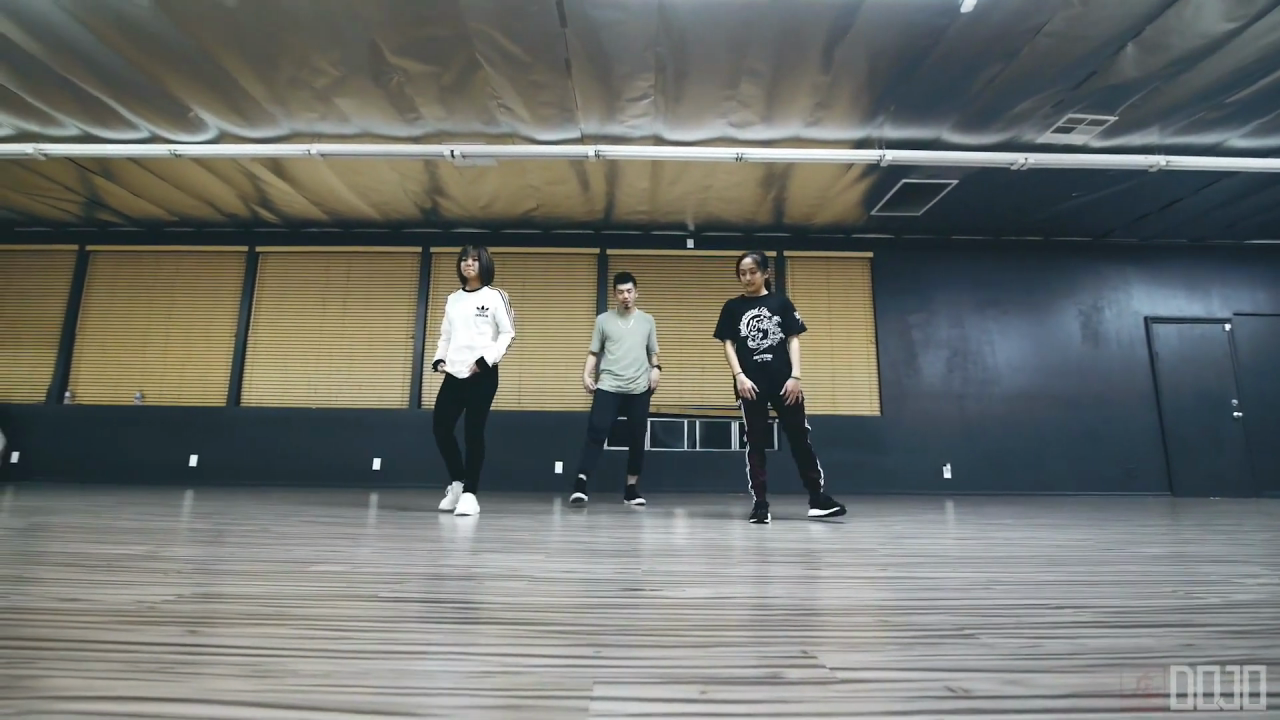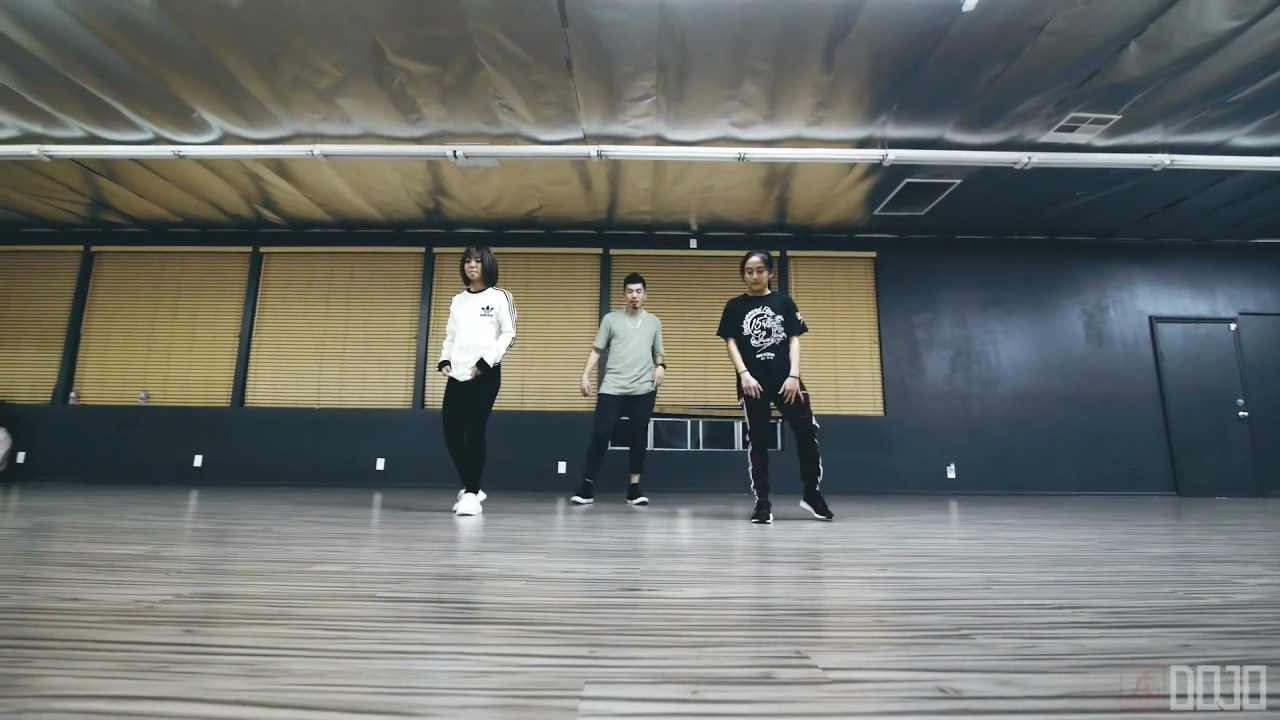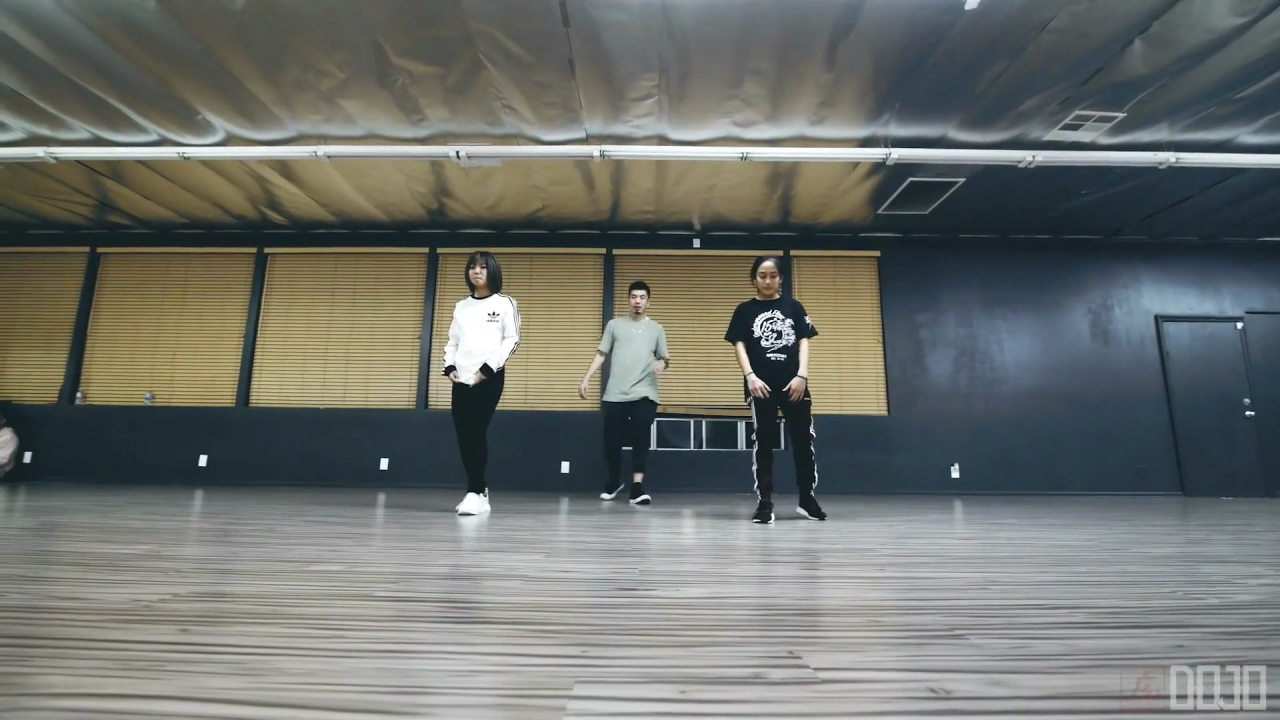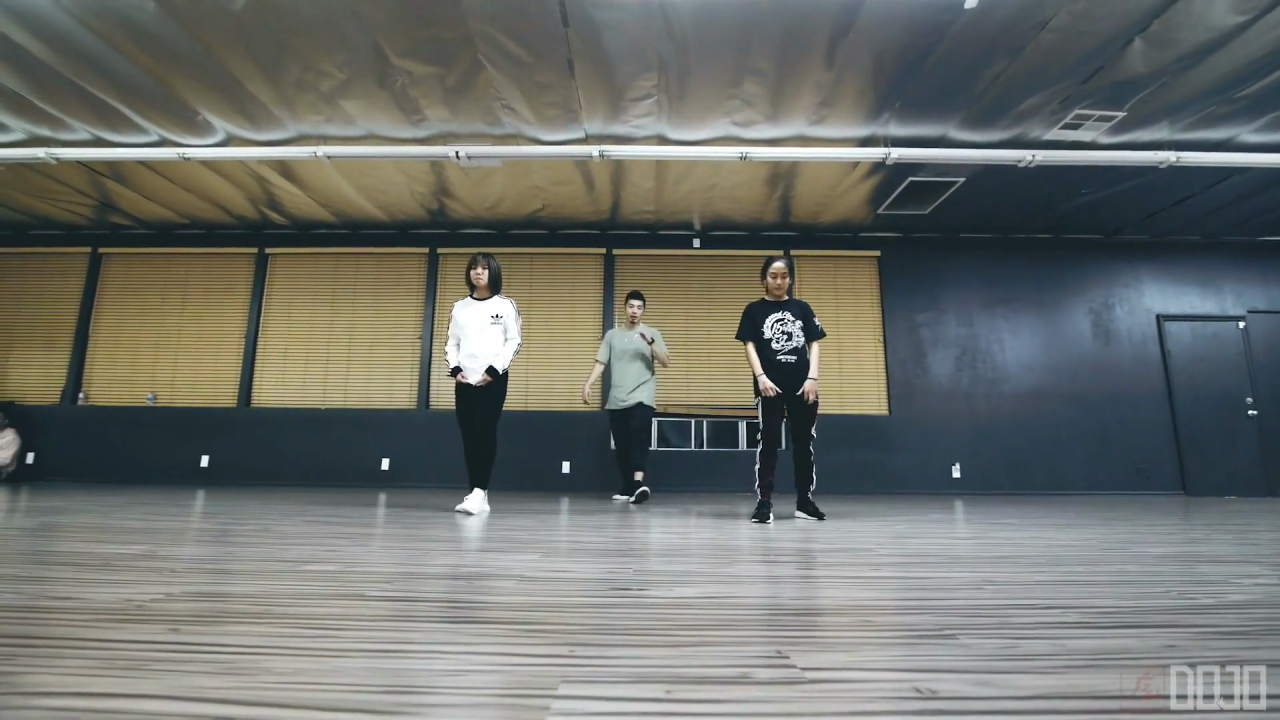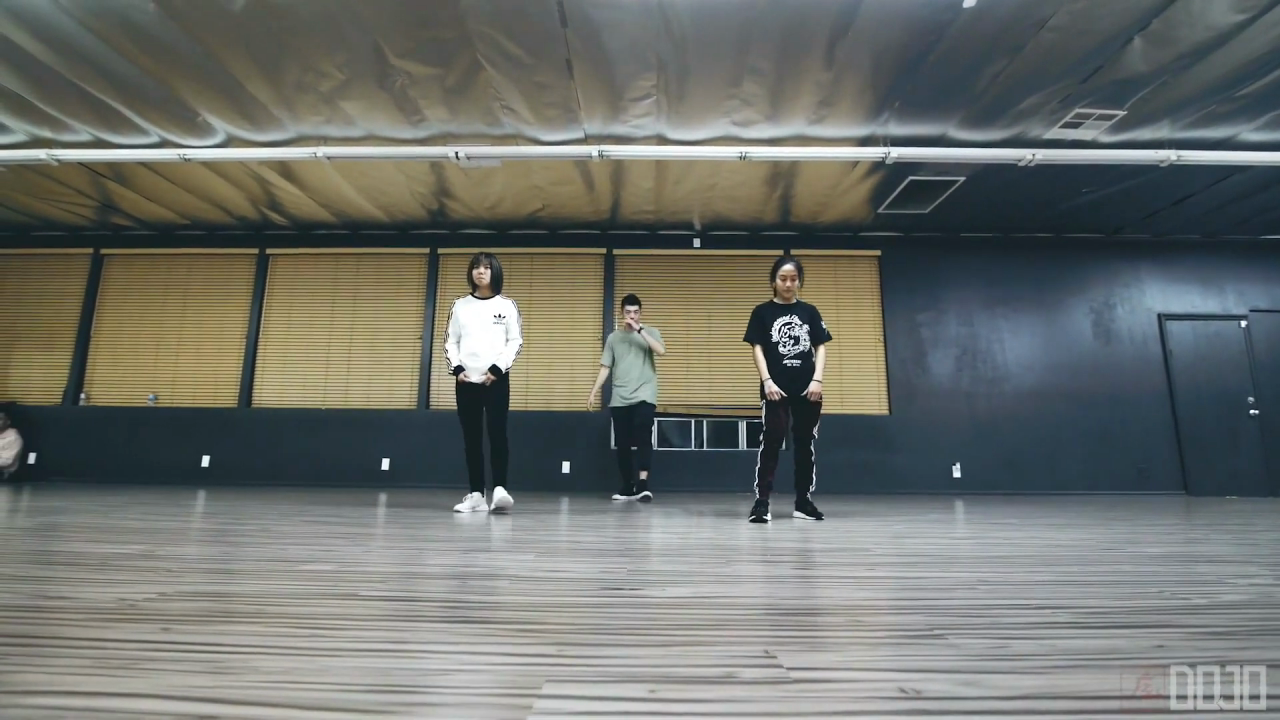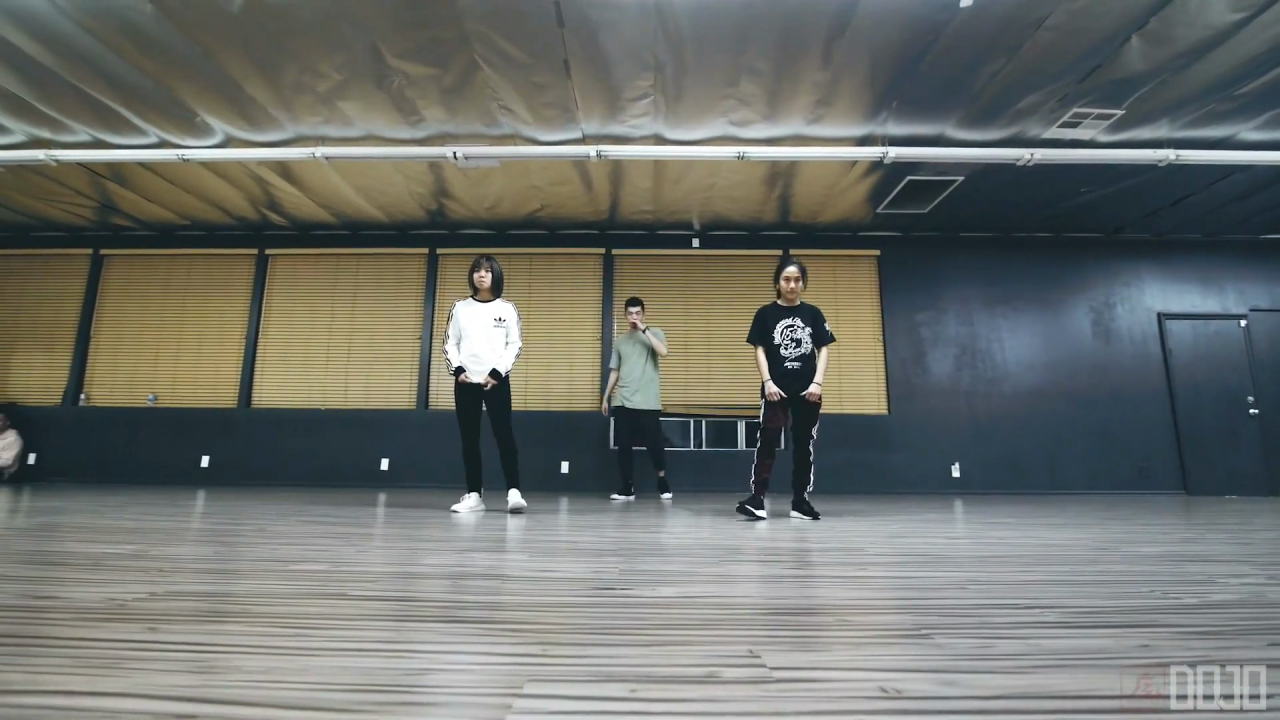
dt=0.2s
person 1, frame 1
left shoulder: (781, 303)
right shoulder: (732, 307)
left elbow: (793, 340)
right elbow: (728, 344)
left wrist: (795, 375)
right wrist: (739, 376)
left hip: (783, 380)
right hip: (750, 383)
left knee: (799, 436)
right knee: (756, 441)
left ankle: (817, 496)
right ankle: (760, 503)
person 1, frame 2
left shoulder: (784, 303)
right shoulder: (735, 306)
left elbow: (794, 340)
right elbow: (731, 342)
left wrist: (794, 375)
right wrist: (744, 374)
left hip: (786, 379)
right hip: (753, 382)
left knee: (807, 431)
right knee: (758, 440)
left ankle: (812, 494)
right ankle: (762, 503)
person 1, frame 3
left shoulder: (794, 307)
right shoulder: (745, 310)
left elbow: (804, 342)
right elbow: (739, 346)
left wrist: (801, 375)
right wrist: (750, 376)
left hip: (793, 382)
right hip: (761, 384)
left knee: (803, 439)
right knee: (764, 441)
left ankle: (807, 498)
right ankle: (764, 503)
person 1, frame 4
left shoulder: (802, 308)
right shoulder: (754, 310)
left elbow: (814, 344)
right elbow: (750, 346)
left wrist: (813, 377)
right wrist: (760, 377)
left hip: (801, 384)
right hip: (770, 384)
left knee: (804, 442)
right knee: (769, 441)
left ankle: (804, 500)
right ankle: (764, 502)
person 1, frame 5
left shoulder: (810, 312)
right shoulder: (763, 312)
left elbow: (820, 348)
right elbow: (758, 349)
left wrist: (817, 380)
right wrist: (766, 381)
left hip: (806, 387)
right hip: (776, 387)
left knee: (805, 443)
right knee: (771, 440)
left ankle: (803, 501)
right ankle: (762, 502)
person 1, frame 6
left shoulder: (813, 314)
right shoulder: (765, 314)
left elbow: (823, 349)
right elbow: (760, 350)
left wrist: (818, 382)
right wrist: (767, 382)
left hip: (806, 388)
right hip: (776, 388)
left knee: (804, 443)
right knee: (768, 438)
left ankle: (800, 501)
right ankle: (757, 498)
person 2, frame 1
left shoulder: (496, 296)
right shoulder: (453, 299)
left elbow: (507, 334)
left wrist: (485, 362)
right wrist: (439, 360)
left hip: (483, 374)
right hip: (454, 373)
left knee: (473, 431)
right knee: (441, 428)
left ankle: (469, 494)
right ankle: (458, 482)
person 2, frame 2
left shoulder: (500, 297)
right shoulder: (457, 301)
left elbow: (509, 335)
left wrist: (485, 363)
right wrist: (444, 362)
left hip: (485, 374)
right hip: (457, 375)
left knee: (474, 431)
right knee: (451, 432)
left ankle: (471, 494)
right ankle: (471, 488)
person 2, frame 3
left shoulder: (504, 303)
right shoulder: (461, 307)
left elbow: (512, 340)
right elbow: (452, 343)
left wrist: (489, 367)
right wrist: (449, 367)
left hip: (490, 378)
right hip: (462, 379)
left knee: (477, 432)
right knee: (464, 436)
left ankle: (474, 494)
right ankle: (479, 494)
person 2, frame 4
left shoulder: (505, 305)
right shoulder: (460, 307)
left elbow: (514, 341)
right elbow: (451, 343)
left wrist: (495, 369)
right wrist: (455, 369)
left hip: (494, 379)
right hip: (466, 380)
left knee: (487, 432)
right knee: (469, 437)
left ankle: (479, 491)
right ankle: (476, 492)
person 2, frame 5
left shoulder: (507, 305)
right shoulder: (460, 305)
left elbow: (516, 341)
right elbow: (450, 342)
left wrist: (498, 368)
right wrist: (457, 368)
left hip: (497, 378)
right hip: (467, 379)
left knee: (497, 431)
right knee: (471, 436)
left ankle: (500, 489)
right ankle: (476, 494)
person 2, frame 6
left shoulder: (507, 308)
right shoulder: (460, 308)
left elbow: (515, 345)
right elbow: (450, 343)
left wrist: (498, 372)
right wrist: (457, 369)
left hip: (497, 380)
right hip: (467, 381)
left knee: (504, 433)
right knee: (469, 437)
left ankle: (514, 491)
right ankle: (473, 494)
person 3, frame 1
left shoulder: (648, 321)
right shoulder: (603, 320)
left elbow: (652, 353)
right elbow: (593, 353)
left wrist: (655, 368)
right wrist: (586, 375)
left hip: (639, 389)
right hip: (609, 387)
left knee: (637, 439)
right knee: (596, 431)
left ankle: (631, 489)
right ankle: (581, 483)
person 3, frame 2
left shoulder: (654, 322)
right shoulder: (610, 319)
left elbow: (658, 354)
right elbow: (597, 350)
left wrist: (660, 366)
right wrist: (585, 376)
left hip: (643, 390)
right hip: (612, 388)
left knee: (638, 438)
right knee: (600, 434)
left ankle: (634, 488)
right ankle: (587, 485)
person 3, frame 3
left shoulder: (656, 329)
right shoulder: (614, 325)
left elbow: (665, 359)
right elbow: (601, 354)
left wrist: (662, 363)
right wrist: (586, 378)
left hip: (644, 393)
right hip: (615, 393)
left knee: (640, 439)
right knee: (612, 440)
left ankle: (637, 487)
right ankle: (614, 481)
person 3, frame 4
left shoulder: (652, 334)
right shoulder: (612, 335)
left elbow: (665, 361)
right elbow: (601, 364)
left wrist: (649, 340)
right wrist: (588, 385)
left hip: (642, 397)
right hip: (617, 400)
left knee: (640, 439)
right knee: (621, 444)
left ankle: (639, 484)
right ankle: (627, 485)
person 3, frame 5
left shoulder: (650, 332)
right shoulder: (613, 338)
left elbow: (661, 351)
right elbow: (605, 368)
left wrist: (640, 330)
right wrist: (594, 392)
left hip: (644, 396)
right hip: (620, 399)
left knee: (642, 437)
right knee: (622, 443)
left ankle: (642, 484)
right ankle: (628, 486)
person 3, frame 6
left shoulder: (654, 333)
right shoulder: (619, 341)
left elbow: (663, 352)
right elbow: (614, 371)
left wrist: (644, 329)
right wrist: (606, 397)
left hip: (648, 400)
right hip: (622, 400)
left knee: (654, 442)
right knee: (623, 443)
left ankle: (662, 482)
right ankle: (626, 487)
